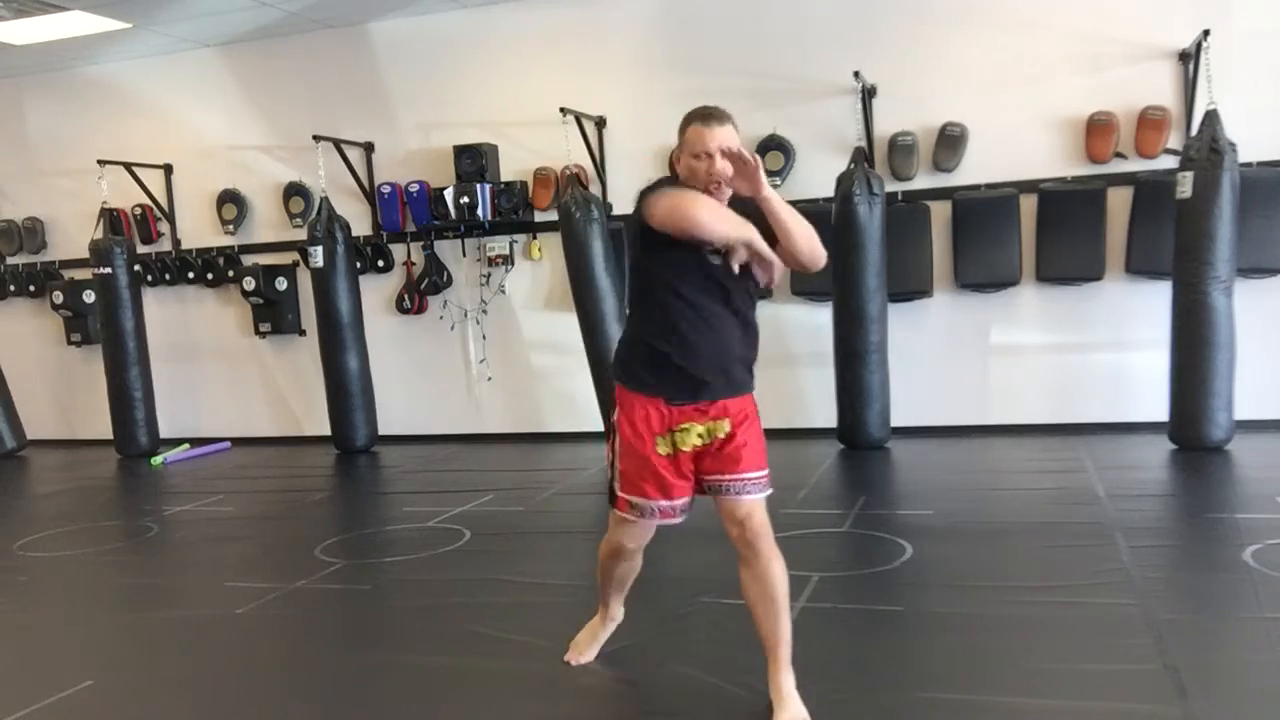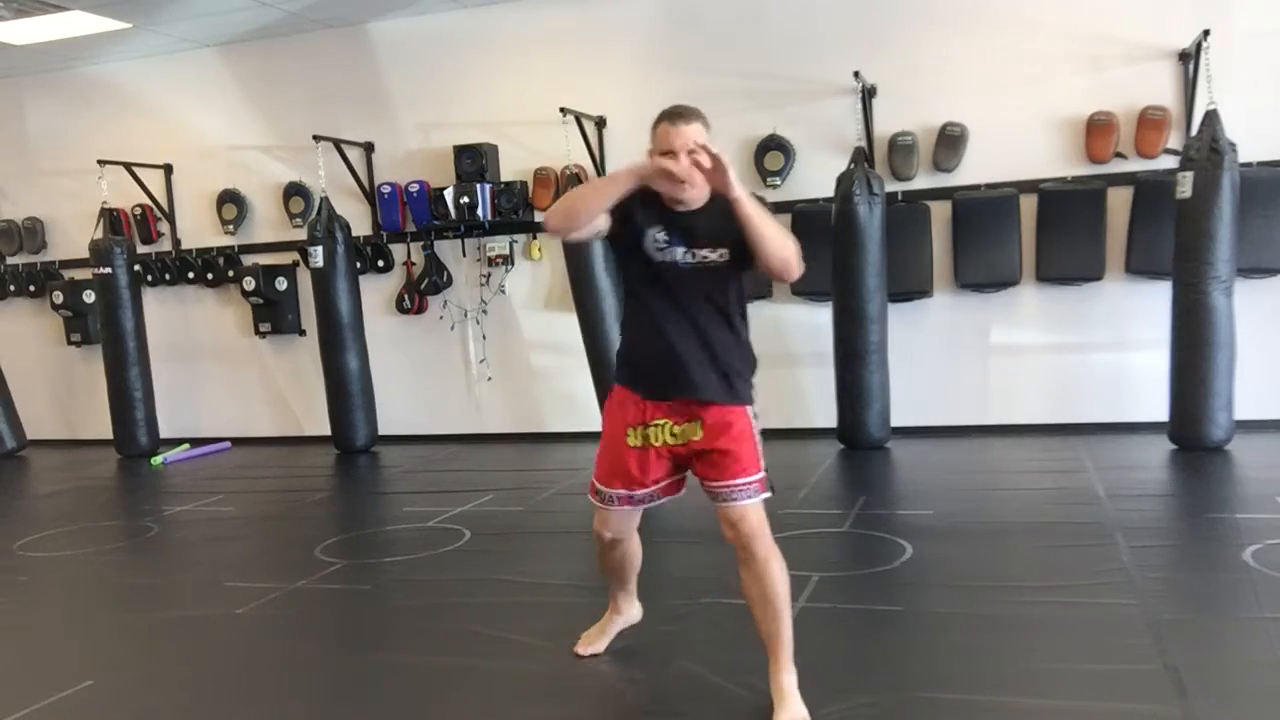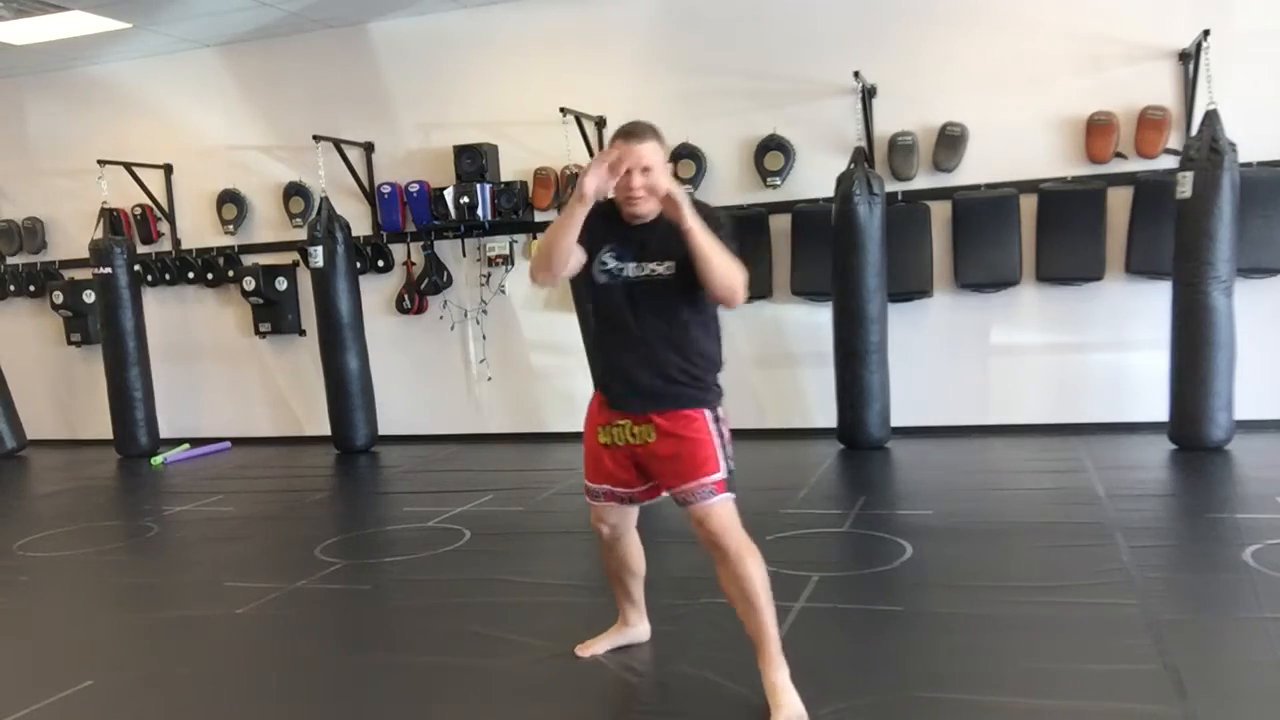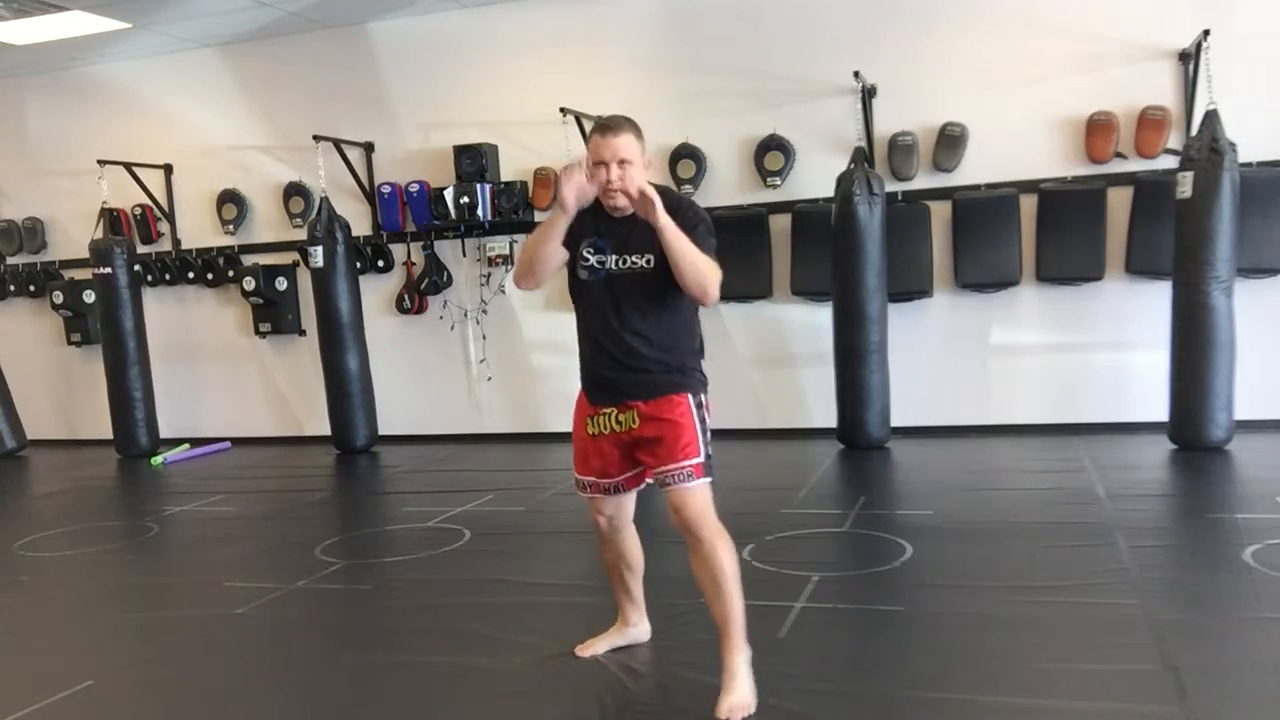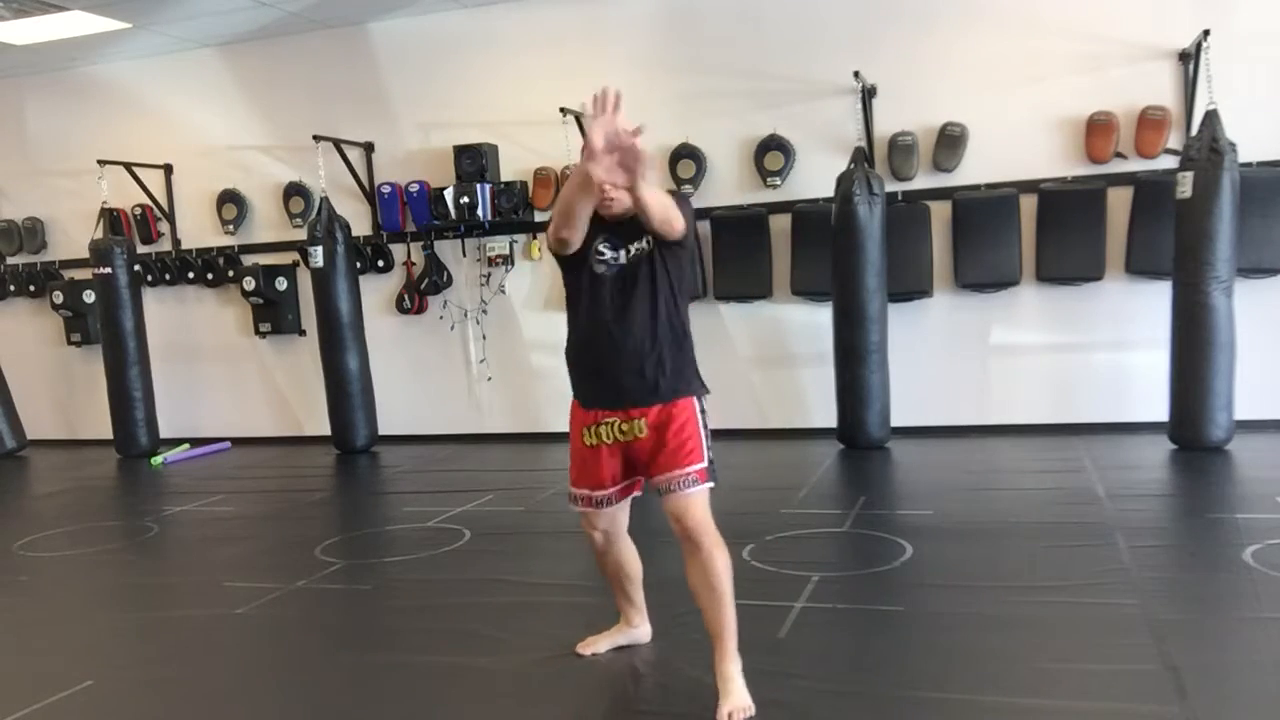
dt=0.2s
person 1, frame 1
left shoulder: (747, 210)
right shoulder: (664, 200)
left elbow: (813, 259)
right elbow: (693, 217)
left wrist: (762, 194)
right wrist: (750, 238)
left hip: (728, 399)
right hip: (652, 399)
left knee: (752, 532)
right knee: (629, 535)
right ankle: (607, 614)
person 1, frame 2
left shoulder: (735, 210)
right shoulder: (635, 207)
left elbow: (788, 268)
right elbow: (560, 224)
left wrist: (734, 190)
right wrist: (628, 177)
left hip: (719, 400)
right hip: (640, 397)
left knee: (748, 532)
right knee: (610, 525)
right ankle: (623, 606)
person 1, frame 3
left shoulder: (697, 220)
right shoulder: (594, 222)
left elbow: (732, 293)
right elbow: (544, 274)
left wrist: (684, 216)
right wrist: (578, 202)
left hip: (685, 403)
right hip: (614, 404)
left knee: (720, 531)
right knee: (610, 522)
right ankle: (632, 620)
person 1, frame 4
left shoulder: (680, 211)
right shoulder: (577, 221)
left elbow: (708, 290)
right elbow: (526, 277)
left wrist: (655, 213)
right wrist: (564, 206)
left hip: (669, 391)
right hip: (600, 397)
left knee: (695, 515)
right knee: (607, 516)
left ankle: (737, 660)
right ankle: (632, 621)
person 1, frame 5
left shoulder: (659, 213)
right shoulder: (577, 232)
left elbow: (670, 223)
right elbow: (563, 229)
left wrist: (634, 171)
right wrist: (592, 155)
left hip: (670, 399)
right hip: (598, 409)
left knee: (693, 526)
right knee: (601, 525)
left ankle: (728, 664)
right ankle: (634, 622)
